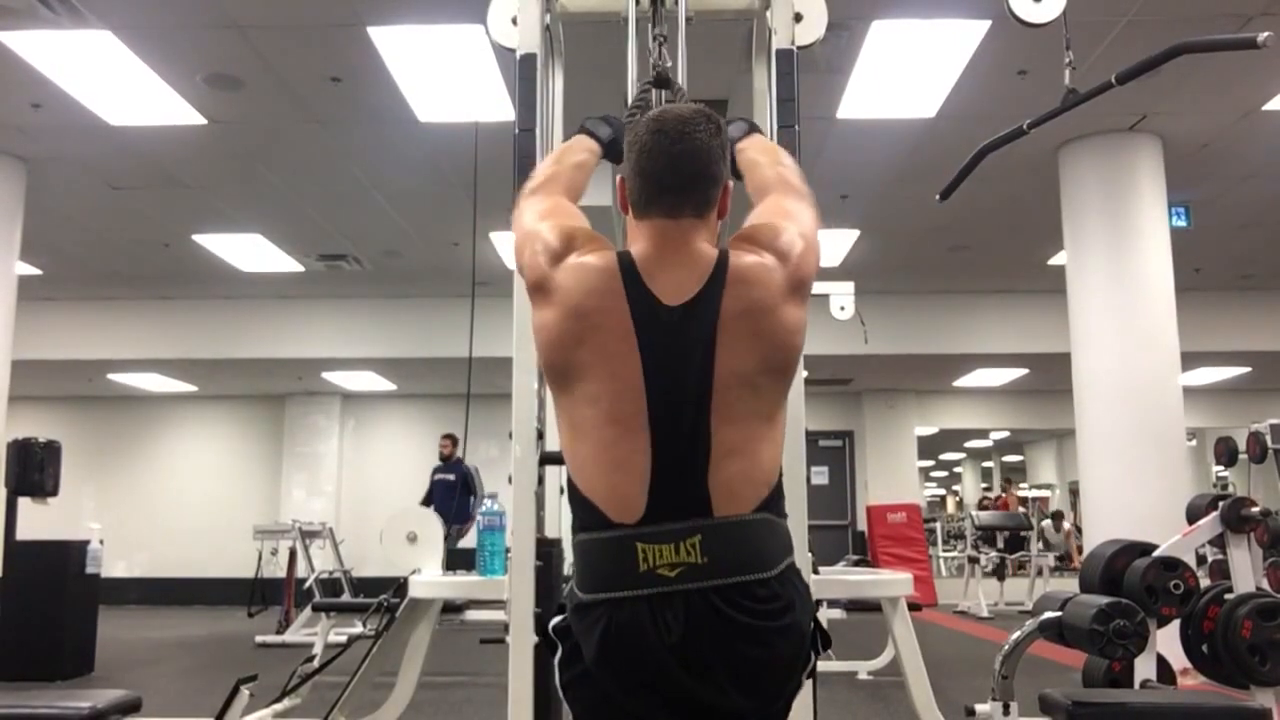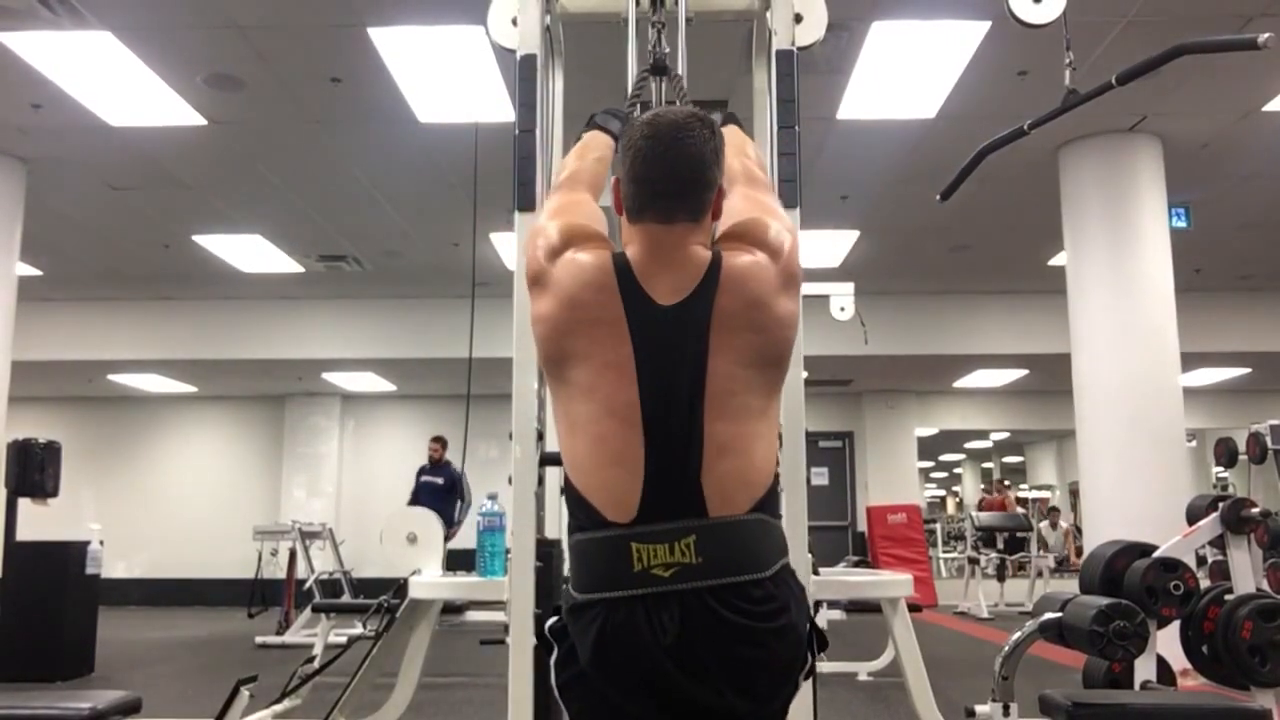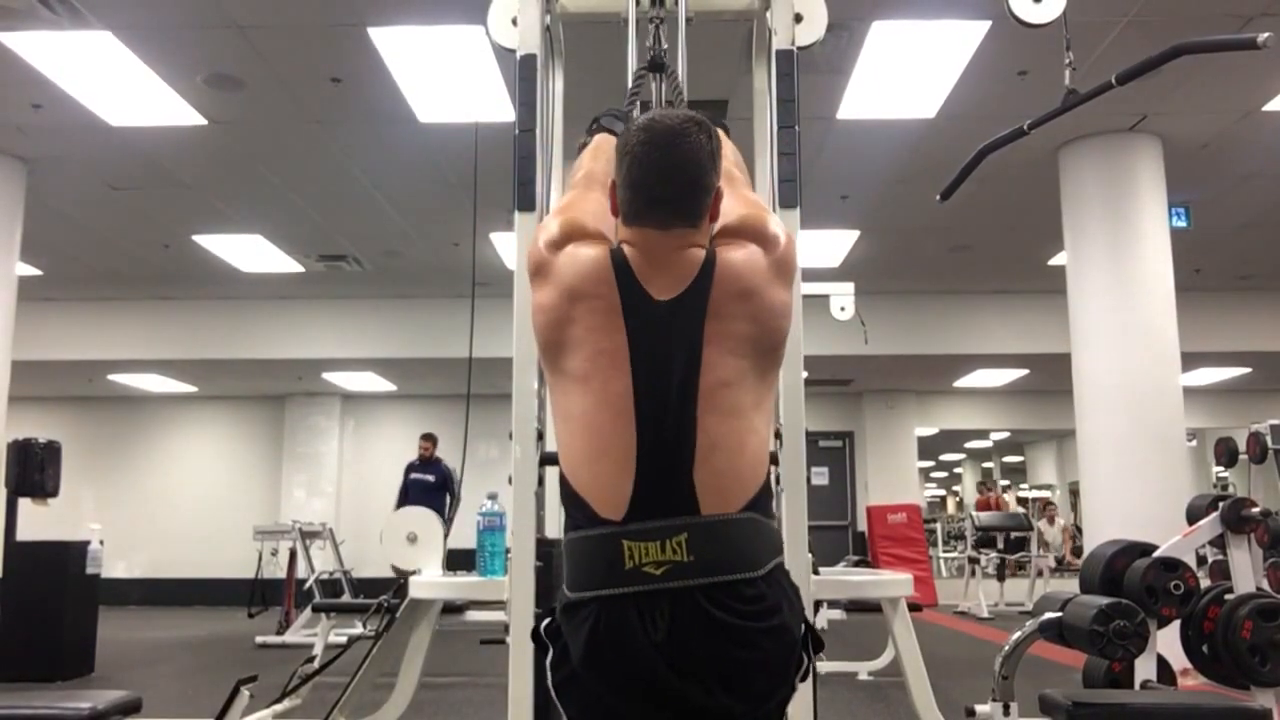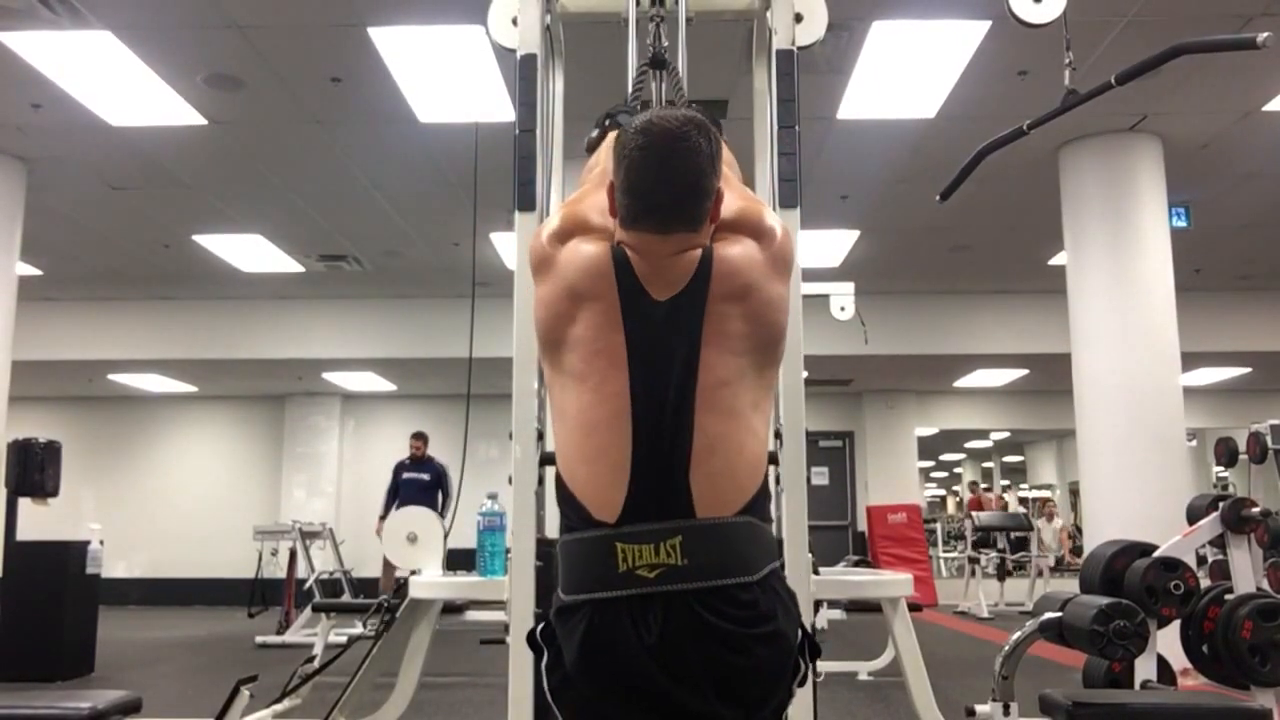
dt=0.2s
person 1, frame 1
left shoulder: (563, 278)
right shoulder: (775, 275)
left elbow: (541, 193)
right elbow: (785, 189)
left wrist: (594, 135)
right wrist: (743, 134)
left hip: (616, 625)
right hip: (754, 615)
person 1, frame 2
left shoulder: (563, 277)
right shoulder: (764, 272)
left elbow: (571, 186)
right elbow: (750, 182)
left wrist: (603, 130)
right wrist: (726, 125)
left hip: (612, 625)
right hip: (749, 616)
person 1, frame 3
left shoulder: (564, 270)
right shoulder: (759, 266)
left elbow: (584, 187)
right elbow: (734, 183)
left wrist: (607, 131)
right wrist: (710, 130)
left hip: (606, 622)
right hip: (744, 615)
person 1, frame 4
left shoulder: (565, 264)
right shoulder: (757, 261)
left elbow: (595, 184)
right elbow: (726, 180)
left wrist: (616, 132)
right wrist: (700, 136)
left hip: (601, 625)
right hip: (740, 617)
